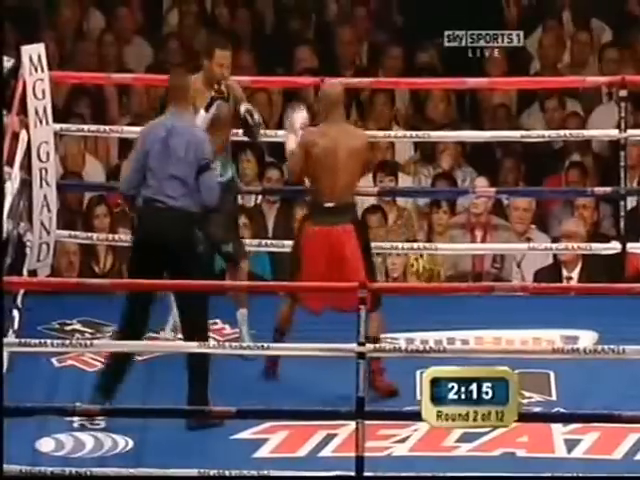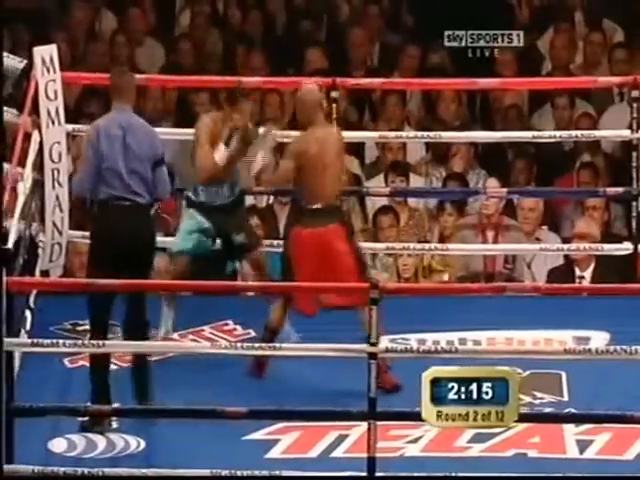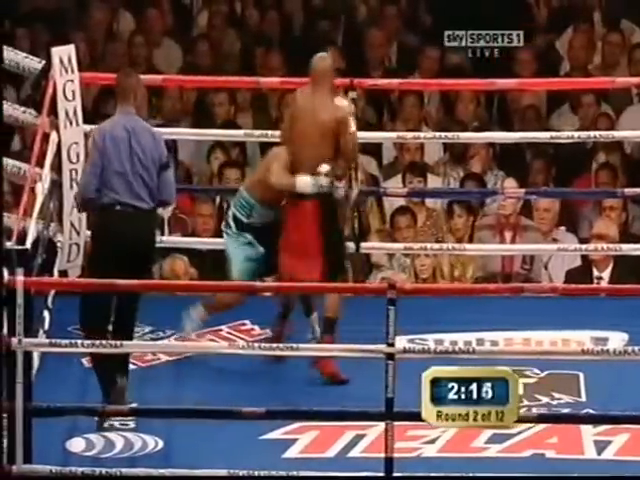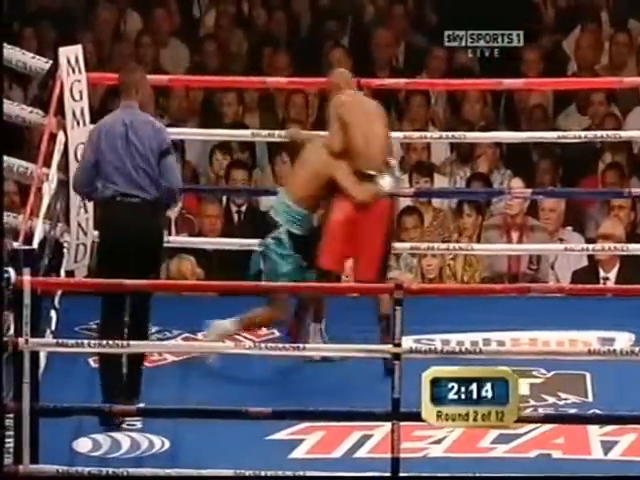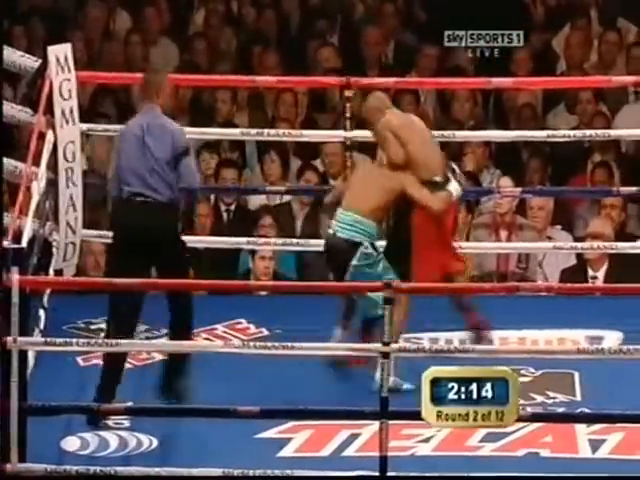
dt=0.4s
person 1, frame 1
left shoulder: (149, 132)
right shoulder: (198, 137)
left elbow: (128, 187)
right elbow: (209, 197)
right wrist: (192, 201)
left hip: (149, 223)
right hip: (181, 227)
left knee: (135, 311)
right knee: (194, 319)
left ankle: (104, 393)
right ankle: (198, 407)
person 1, frame 2
left shoulder: (98, 130)
right shoulder: (149, 133)
left elbow: (81, 188)
right elbow: (163, 191)
left hip: (109, 221)
right hip: (140, 223)
left knee: (100, 317)
right knee: (137, 312)
left ankle: (101, 408)
right ankle: (143, 395)
person 1, frame 3
left shoulder: (103, 133)
right shoulder: (153, 137)
left elbow: (87, 191)
right elbow: (167, 196)
left wrist: (88, 206)
left hip: (110, 224)
right hip: (143, 227)
left knee: (94, 312)
right knee: (126, 313)
left ankle: (112, 383)
right ankle: (117, 382)
person 1, frame 4
left shoulder: (102, 128)
right shoulder: (156, 129)
left elbow: (81, 183)
right elbow: (173, 185)
left hip: (114, 219)
right hip: (147, 221)
left knee: (112, 313)
right knee: (140, 308)
left ankle: (114, 401)
right ankle: (130, 392)
person 1, frame 5
left shoulder: (126, 132)
right shoulder: (173, 131)
left elbow: (115, 185)
right elbow: (191, 184)
right wrist: (181, 211)
left hip: (128, 216)
right hip: (162, 219)
left knee: (122, 311)
right knee: (180, 302)
left ankle: (104, 399)
right ankle: (171, 381)
person 2, frame 1
left shoulder: (310, 136)
right shoulder: (362, 138)
left elbow: (294, 173)
left wrist: (293, 133)
left hip: (316, 221)
right hip: (347, 223)
left knee: (294, 292)
right knee: (371, 300)
left ankle: (273, 360)
right ankle: (376, 373)
person 2, frame 2
left shoulder: (299, 144)
right shoulder: (337, 136)
left elbow: (276, 180)
left wrist: (263, 172)
left hip: (305, 224)
right hip: (333, 222)
left knee: (287, 293)
right knee: (363, 297)
left ankle: (261, 358)
right ankle: (381, 369)
person 2, frame 3
left shoulder: (297, 100)
right shoulder: (339, 112)
left elbow: (286, 138)
right elbow: (349, 157)
left hip: (296, 193)
right hip: (321, 195)
left knee: (296, 270)
right knee: (334, 277)
right ankle: (324, 353)
person 2, frame 4
left shoulder: (339, 104)
right shoulder: (376, 108)
left elbow: (336, 147)
right elbow: (383, 150)
right hip: (382, 192)
left knee: (327, 268)
right knee: (376, 275)
right ankle: (387, 346)
person 2, frame 5
left shoulder: (385, 123)
right shoulder: (413, 120)
right elbow: (422, 155)
right hip: (444, 192)
left knee: (402, 275)
right knee: (442, 264)
right ankle: (471, 318)
person 3, frame 1
left shoulder: (234, 90)
right shoulder: (190, 88)
left elbow: (254, 134)
left wrist: (250, 118)
right wrist: (208, 109)
left hip: (222, 178)
left knee: (235, 257)
left ankle: (244, 330)
person 3, frame 2
left shoulder: (247, 130)
right shoulder: (207, 124)
left elbow: (250, 164)
right elbow: (202, 173)
right wrist: (227, 146)
left hip: (230, 199)
right hip: (201, 201)
left knee: (258, 261)
right knee: (181, 267)
right ankle: (166, 324)
person 3, frame 3
left shoulder: (291, 158)
right shoulder: (281, 156)
right elbow: (276, 181)
right wrist: (311, 183)
left hip: (267, 221)
right hip: (242, 224)
right knee: (237, 294)
right ankle: (199, 314)
person 3, frame 4
left shoulder: (315, 147)
right shoulder: (336, 164)
right elbow: (360, 196)
right wrist: (385, 184)
left hip: (293, 229)
right hip: (284, 233)
right knee: (277, 313)
right ankle: (222, 329)
person 3, frame 5
left shoulder: (362, 168)
right shoulder: (403, 177)
left elbow: (331, 198)
right elbow: (436, 205)
right wrist: (453, 188)
left hip: (335, 242)
right hip: (356, 247)
left knee: (364, 295)
right ankle: (384, 374)
